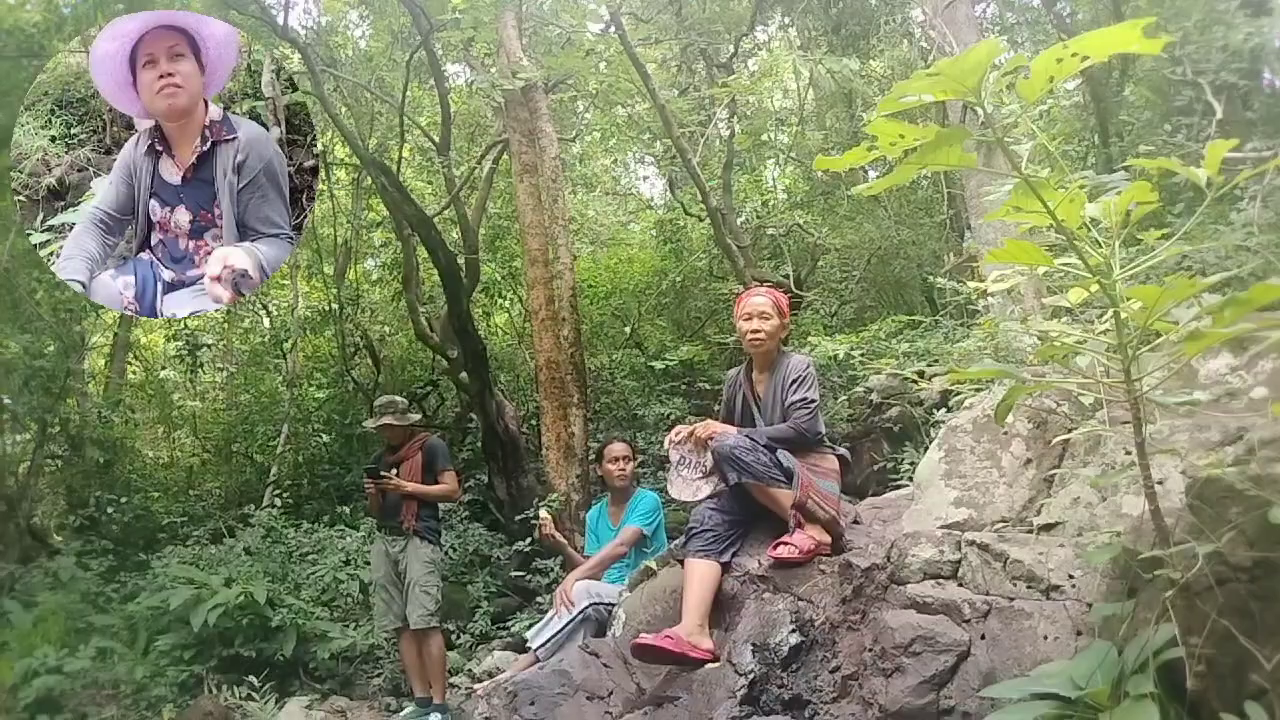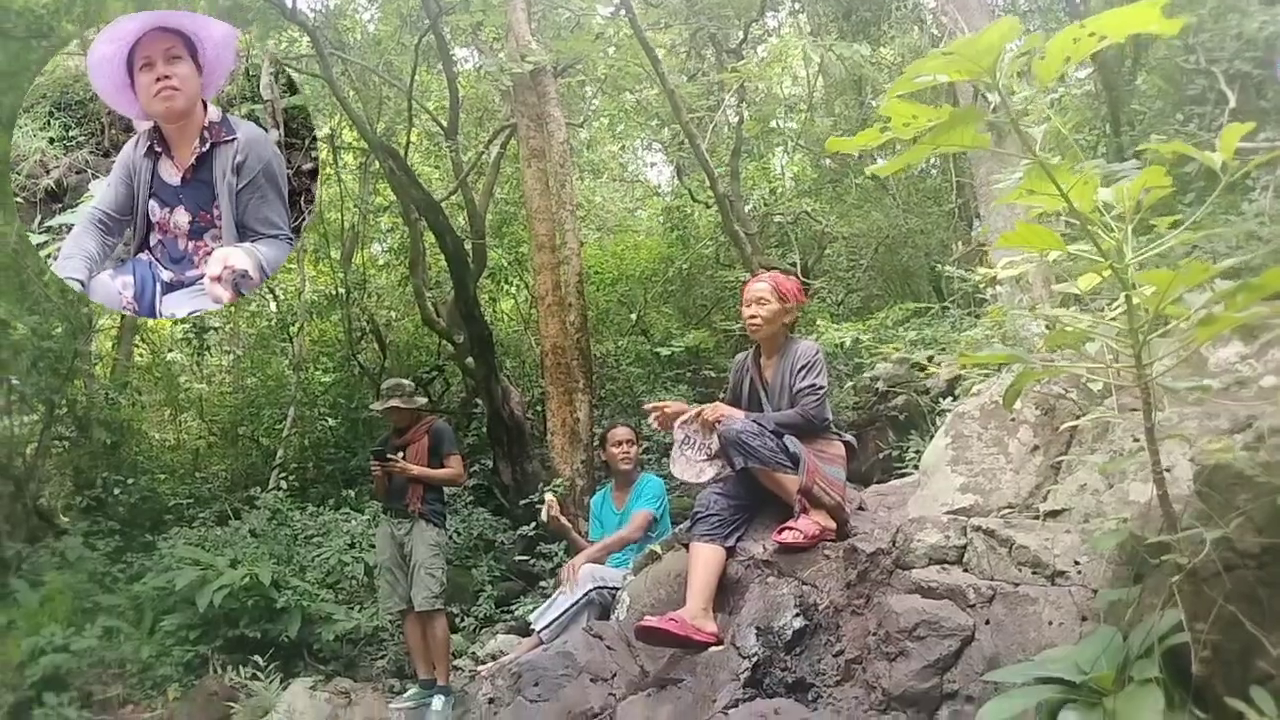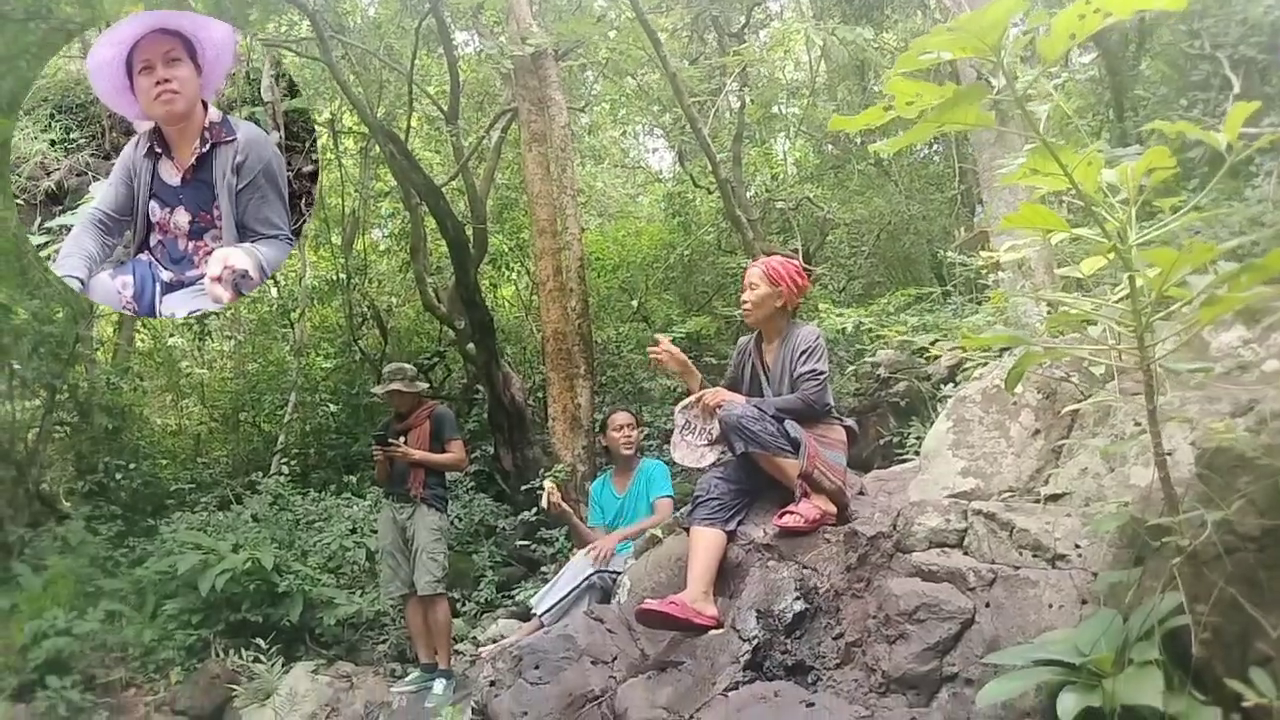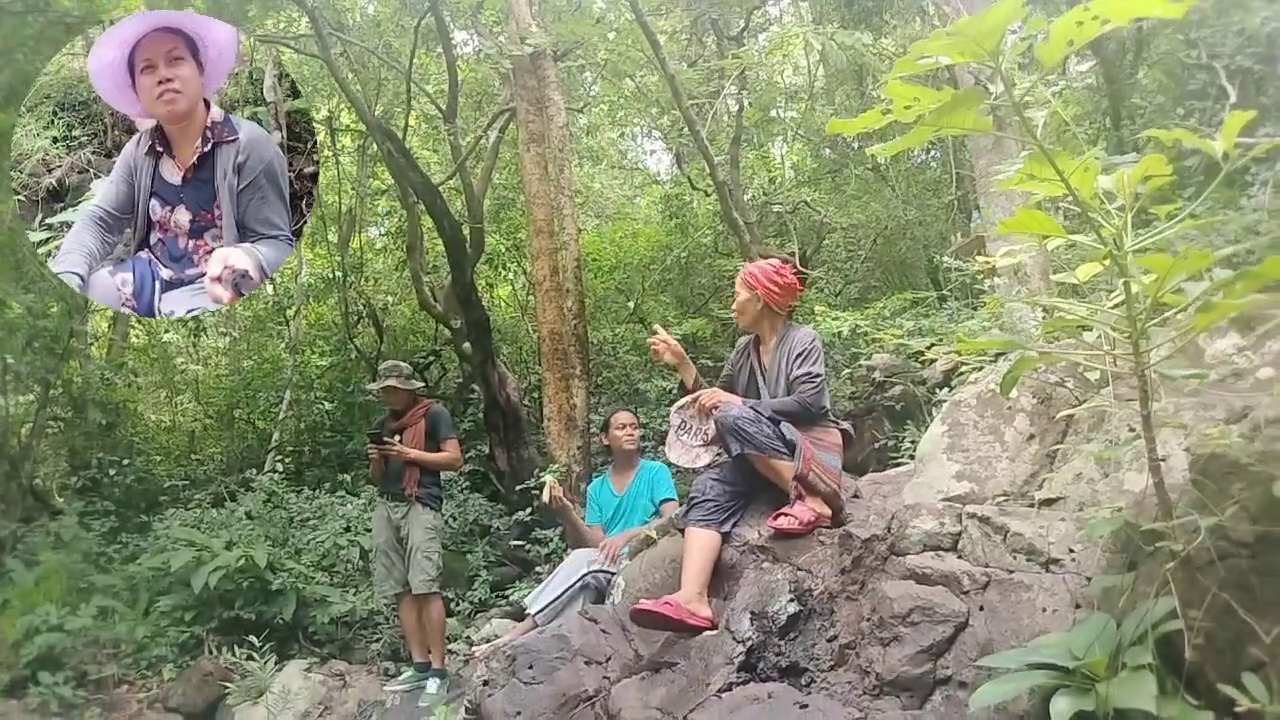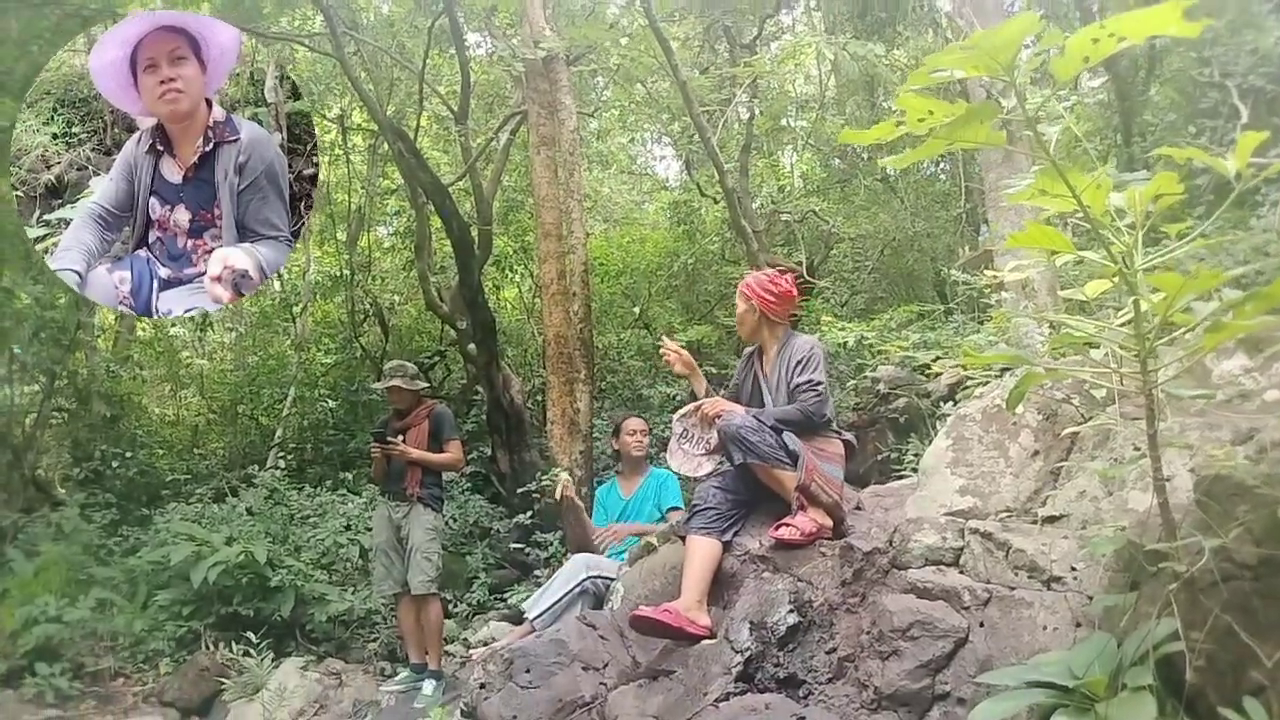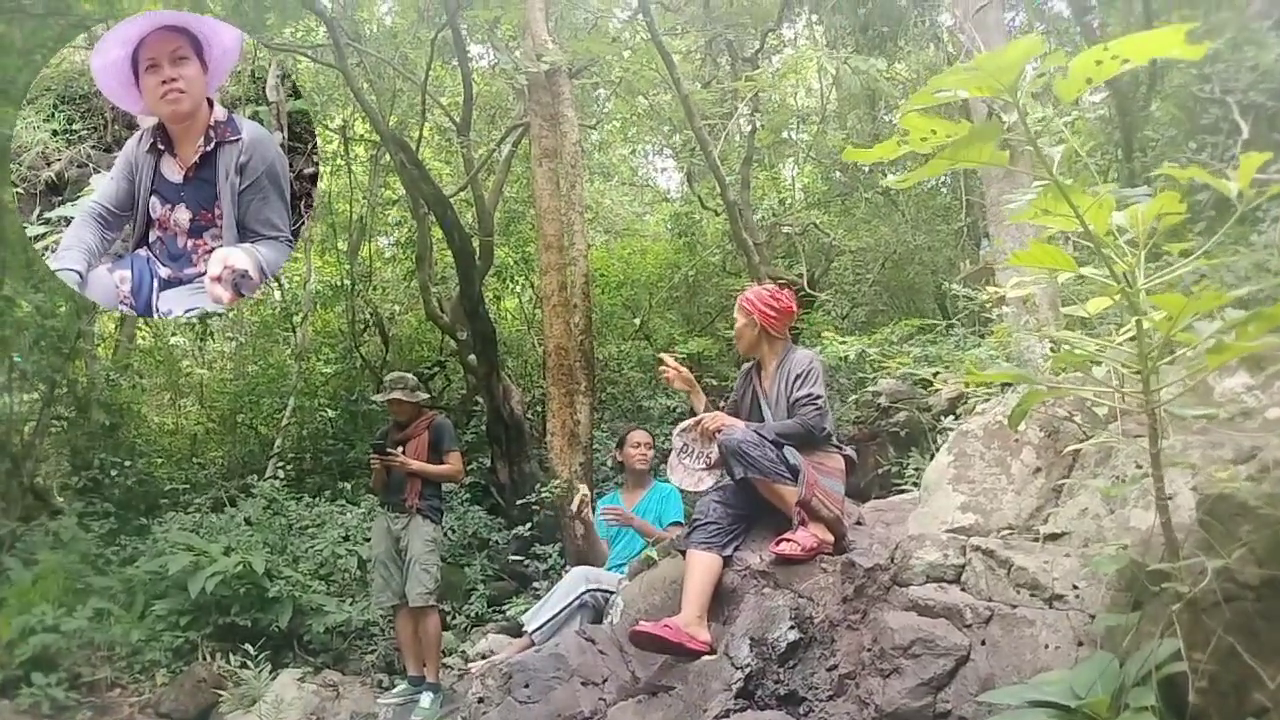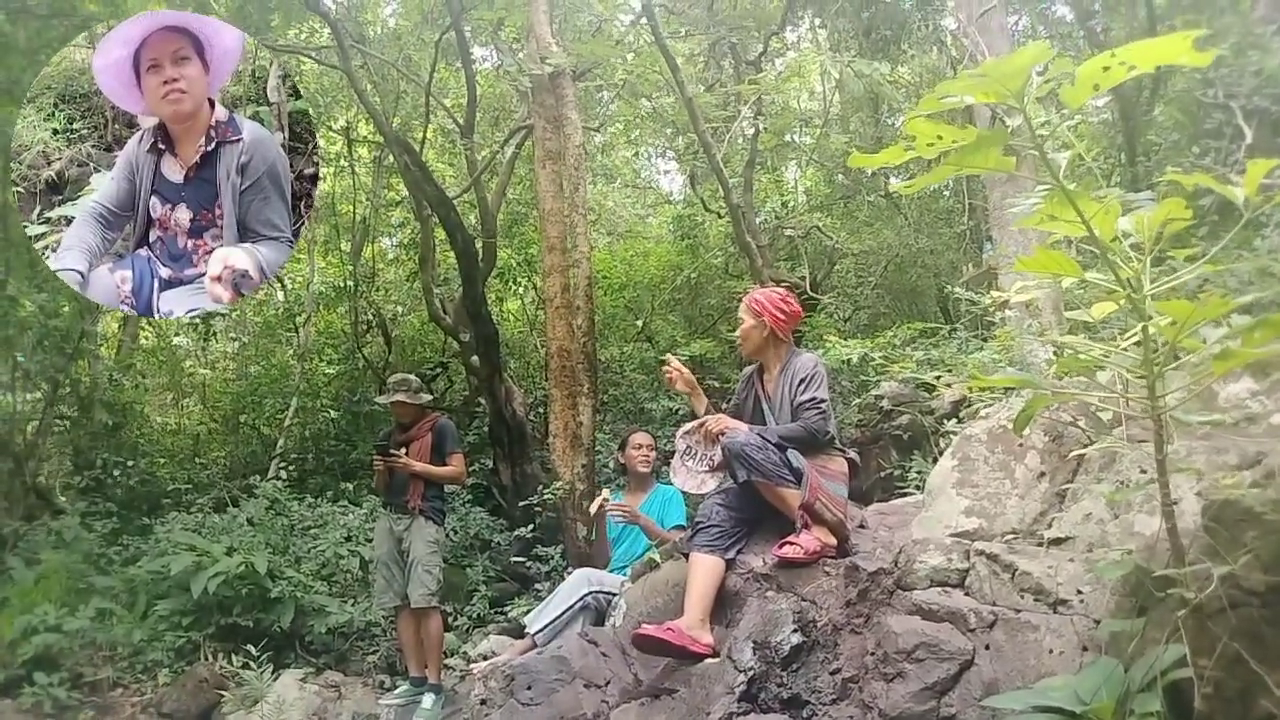
dt=0.3s
person 1, frame 1
left shoulder: (798, 367)
right shoulder: (735, 380)
left elbow: (803, 430)
right elbow: (723, 433)
left wrist: (734, 433)
right wrist: (695, 432)
left hip: (807, 475)
right hip: (760, 485)
left knee: (730, 447)
right knee: (706, 518)
left ankle: (811, 528)
right ankle: (693, 633)
person 1, frame 2
left shoulder: (806, 353)
right shoulder: (743, 364)
left elbow: (811, 416)
right elbow: (728, 415)
left wrist: (742, 418)
right wrist: (690, 413)
left hip: (813, 461)
right hip: (765, 471)
left knee: (737, 432)
right knee: (713, 501)
left ankle: (816, 513)
right ankle: (697, 615)
person 1, frame 3
left shoulder: (807, 338)
right shoulder: (746, 348)
left elbow: (812, 401)
right elbow: (722, 402)
left wrist: (743, 402)
right wrist: (686, 371)
left hip: (814, 445)
right hip: (767, 454)
left knee: (737, 417)
right knee: (713, 487)
left ankle: (817, 498)
right ankle: (698, 600)
person 1, frame 4
left shoulder: (803, 340)
right shoulder: (744, 349)
left elbow: (809, 403)
right elbow: (716, 400)
left wrist: (740, 404)
right wrist: (683, 364)
left hip: (809, 447)
right hip: (761, 457)
left knee: (733, 418)
right knee: (709, 487)
left ankle: (811, 500)
right ankle: (692, 600)
person 1, frame 5
left shoulder: (805, 348)
right shoulder: (749, 359)
left elbow: (811, 412)
right elbow: (722, 410)
left wrist: (742, 412)
right wrist: (693, 374)
left hip: (813, 457)
right hip: (765, 466)
left knee: (737, 426)
right knee: (711, 495)
left ankle: (813, 511)
right ankle: (691, 607)
person 1, frame 6
left shoulder: (803, 362)
right shoulder: (748, 375)
left elbow: (811, 425)
right elbow: (722, 426)
left wrist: (743, 427)
right wrist: (693, 391)
left hip: (814, 471)
right hip: (765, 481)
left knee: (738, 441)
right knee: (712, 509)
left ankle: (814, 526)
right ankle: (692, 623)
person 1, frame 7
left shoulder: (806, 366)
right shoulder: (750, 378)
left elbow: (815, 428)
right elbow: (723, 428)
left wrist: (747, 430)
right wrist: (694, 393)
left hip: (817, 475)
right hip: (769, 483)
left knee: (740, 444)
right knee: (715, 512)
left ankle: (817, 529)
right ankle: (695, 626)
person 2, frame 1
left shoulder: (431, 447)
right shoulder: (379, 459)
left elbow: (452, 491)
left wrist: (406, 487)
right wrist: (373, 495)
left hip: (418, 540)
right hip: (385, 542)
left knee: (425, 622)
right knee: (401, 624)
person 2, frame 2
left shoulder: (437, 431)
right shoulder: (385, 442)
left elbow: (458, 475)
left wrist: (412, 470)
right wrist: (379, 477)
left hip: (423, 522)
right hip: (390, 524)
left knee: (429, 604)
right knee: (405, 606)
left ankle: (443, 688)
right ankle: (424, 683)
person 2, frame 3
left shoulder: (439, 415)
right shoulder: (387, 426)
left elbow: (460, 460)
left wrist: (414, 455)
right wrist: (381, 462)
left hip: (425, 507)
right hip: (392, 509)
left knee: (431, 589)
right knee: (407, 591)
left ankle: (444, 672)
right ankle: (425, 667)
person 2, frame 4
left shoulder: (434, 414)
right shoulder: (381, 426)
left elbow: (454, 459)
left wrist: (409, 453)
right wrist: (376, 461)
left hip: (420, 506)
right hip: (386, 508)
left knee: (426, 587)
right knee: (401, 590)
left ankle: (438, 672)
right ankle: (419, 666)
person 2, frame 5
left shoulder: (438, 415)
right shoulder: (385, 424)
left elbow: (457, 460)
left wrist: (411, 453)
right wrist: (378, 460)
left hip: (421, 506)
right hip: (387, 507)
left knee: (424, 588)
right knee: (400, 590)
left ankle: (435, 673)
right ankle: (416, 667)
person 2, frame 6
left shoulder: (438, 426)
right shoulder: (385, 434)
left elbow: (456, 472)
left wrist: (411, 464)
right wrist: (378, 470)
left hip: (421, 518)
right hip: (386, 518)
left knee: (423, 600)
right knee: (399, 602)
left ankle: (432, 686)
right ankle: (414, 680)
person 2, frame 7
left shoulder: (441, 428)
right shoulder: (388, 436)
left elbow: (459, 473)
left wrist: (414, 466)
right wrist: (380, 472)
left hip: (423, 519)
right hip: (389, 519)
left knee: (425, 601)
right knee: (400, 603)
left ankle: (434, 687)
right ankle: (416, 680)
person 3, frame 1
left shoulder: (249, 144)
right shoulder: (139, 150)
left elbow: (278, 242)
right elbow: (100, 224)
left wrist: (247, 259)
right wrist: (66, 284)
left hip: (214, 291)
right hip: (149, 279)
person 3, frame 2
left shoulder: (248, 145)
right shoulder: (138, 152)
left elbow: (277, 243)
right elbow: (99, 224)
left wrist: (247, 260)
right wrist: (65, 284)
left hip: (212, 292)
right hip: (148, 280)
person 3, frame 3
left shoulder: (248, 145)
right shoulder: (138, 152)
left elbow: (277, 242)
right elbow: (99, 224)
left wrist: (247, 262)
right wrist: (65, 281)
left hip: (212, 290)
right hip: (148, 280)
person 3, frame 4
left shoulder: (250, 145)
right shoulder: (140, 150)
left elbow: (277, 243)
right elbow: (100, 222)
left wrist: (248, 260)
right wrist: (64, 279)
left hip: (212, 290)
right hip: (148, 278)
person 3, frame 5
left shoulder: (250, 145)
right shoulder: (140, 148)
left elbow: (276, 244)
right elbow: (98, 219)
left wrist: (247, 261)
right wrist: (62, 276)
left hip: (210, 288)
right hip: (145, 276)
person 3, frame 6
left shoulder: (252, 145)
right shoulder: (140, 147)
left elbow: (277, 244)
right elbow: (98, 218)
left wrist: (248, 261)
right wrist: (63, 276)
left hip: (211, 289)
right hip: (146, 276)
person 3, frame 7
left shoulder: (253, 145)
right shoulder: (142, 148)
left elbow: (277, 244)
right elbow: (98, 218)
left wrist: (248, 261)
right wrist: (64, 275)
left hip: (212, 288)
right hip: (147, 275)
person 4, frame 1
left shoulder: (647, 501)
right shoulder: (595, 515)
left elbow: (621, 547)
right elbow: (595, 573)
left wrist: (573, 577)
right wrist: (564, 548)
right hip: (606, 598)
left knee: (582, 591)
right knee: (582, 607)
left ankle: (519, 668)
person 4, frame 2
left shoulder: (652, 485)
right shoulder: (599, 501)
left elbow: (634, 532)
right elbow: (600, 558)
left wrist: (583, 558)
right wrist: (568, 533)
right hip: (611, 582)
left knee: (586, 575)
right knee: (586, 593)
left ankle: (526, 649)
person 4, frame 3
left shoulder: (654, 470)
right shoulder: (598, 488)
left elbow: (663, 518)
right elbow: (598, 544)
left wrist: (618, 536)
right wrist: (570, 519)
right hip: (612, 568)
left knee: (587, 561)
right knee: (587, 581)
left ankle: (527, 633)
person 4, frame 4
left shoulder: (656, 472)
right shoulder: (597, 488)
right elbow: (596, 544)
left wrist: (626, 536)
right wrist: (569, 514)
right hip: (606, 569)
left knee: (583, 559)
right knee: (583, 583)
left ankle: (520, 633)
person 4, frame 5
left shoulder: (664, 479)
right shoulder: (604, 492)
right elbow: (600, 548)
left wrist: (631, 528)
right wrist: (579, 513)
right hip: (608, 573)
left knee: (582, 563)
right knee: (583, 587)
left ankle: (518, 636)
person 4, frame 6
left shoulder: (667, 493)
right shoulder: (607, 503)
right elbow: (602, 560)
left wrist: (635, 523)
right hip: (608, 586)
left knee: (582, 576)
right knee: (582, 602)
left ankle: (517, 649)
person 4, frame 7
left shoulder: (669, 495)
right shoulder: (612, 502)
right elbow: (601, 563)
left wrist: (641, 520)
right wrist: (600, 523)
right hip: (609, 588)
left knee: (585, 578)
right knee: (585, 599)
left ankle: (519, 650)
